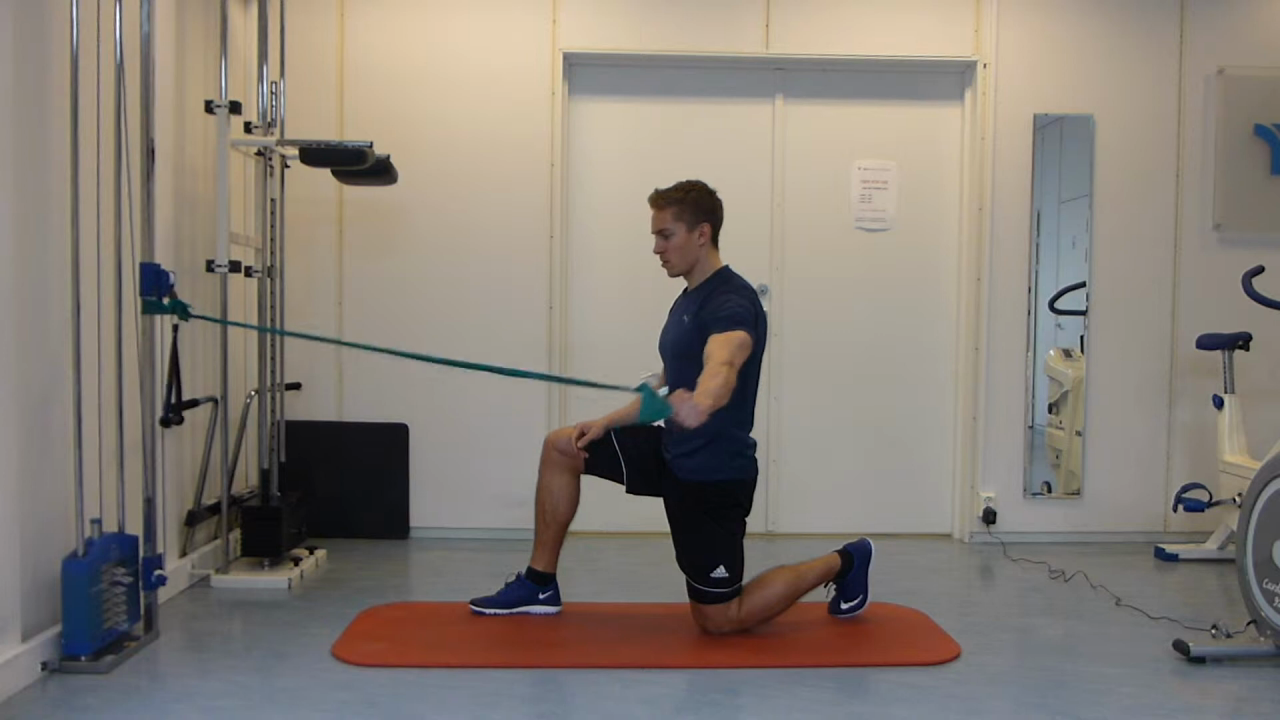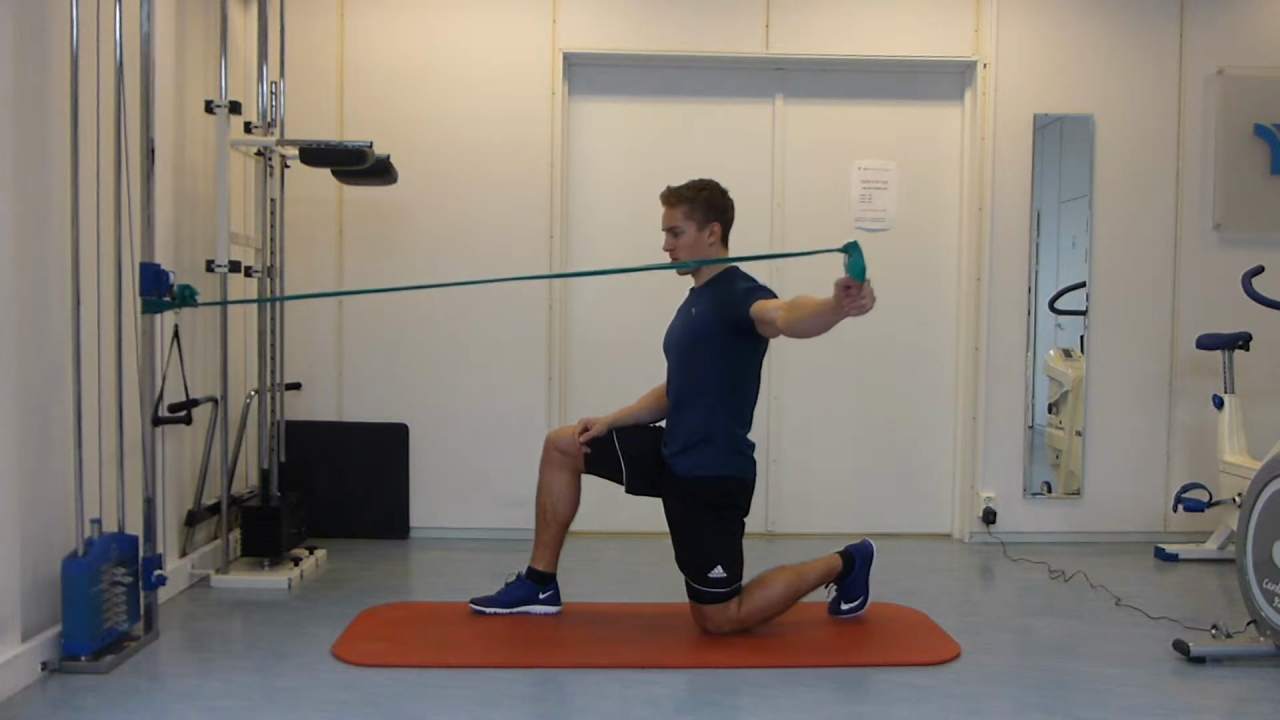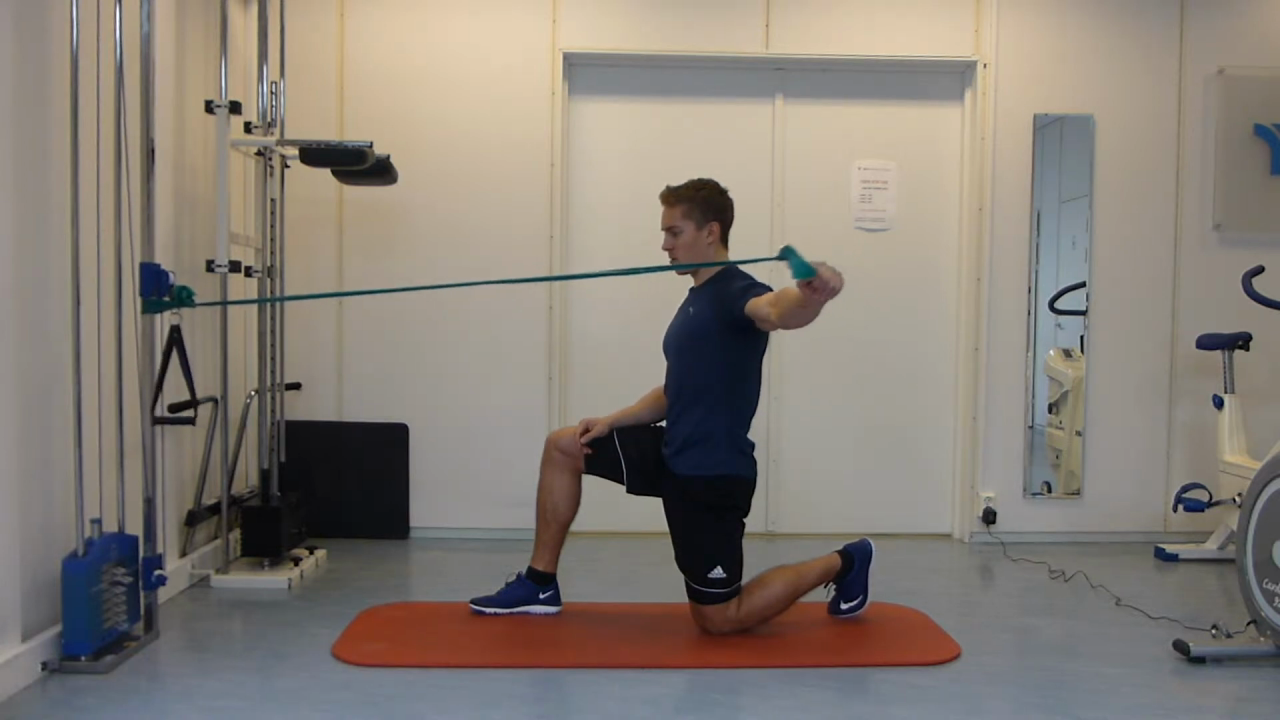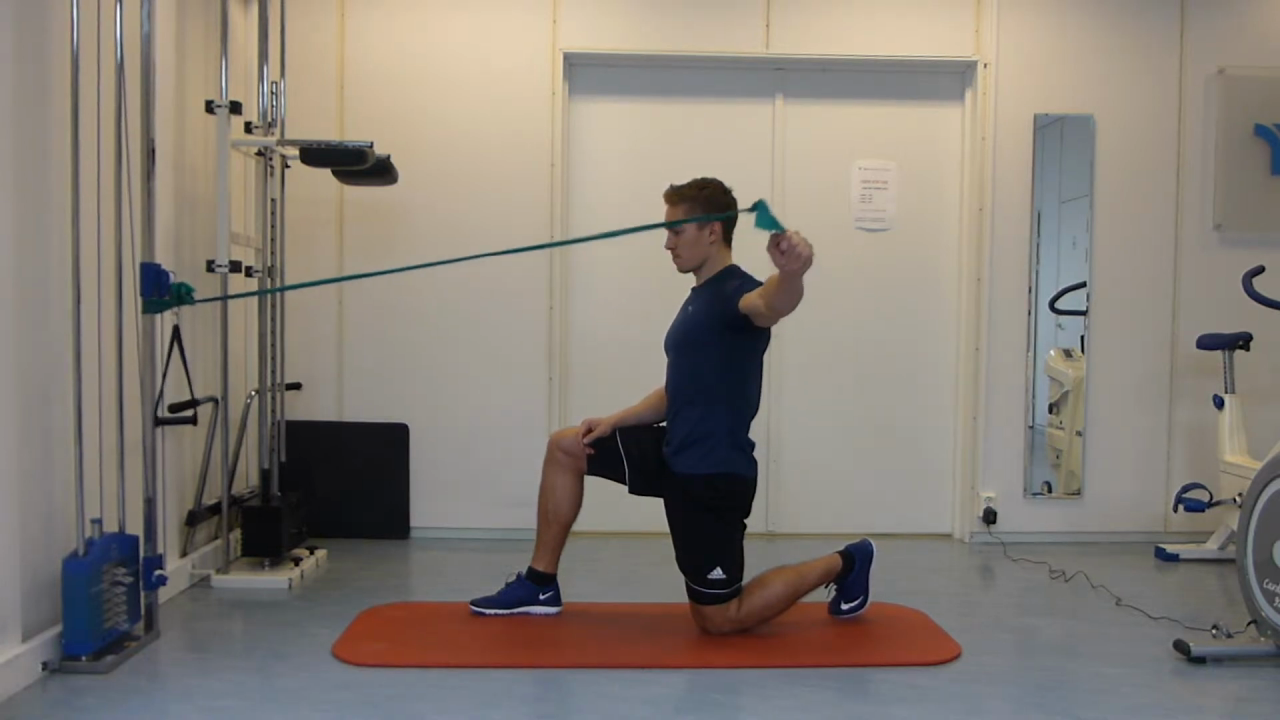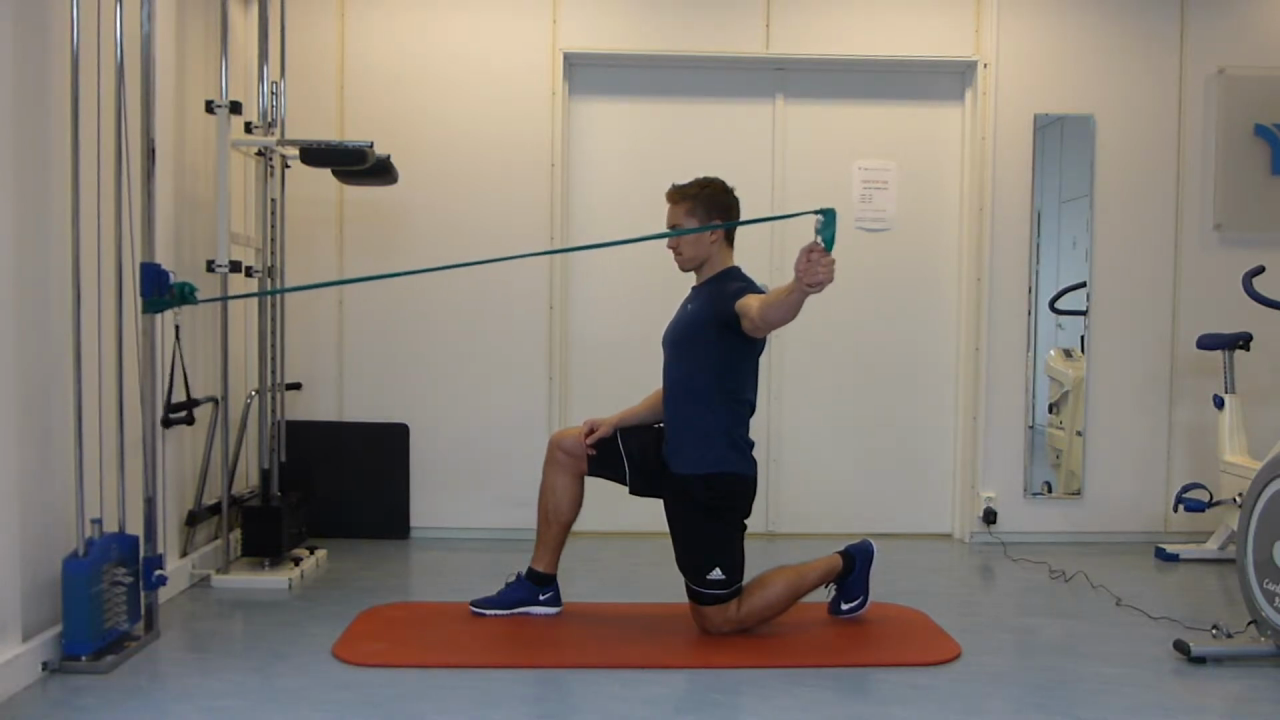
dt=1s
person 1, frame 1
left shoulder: (730, 300)
right shoulder: (688, 300)
left elbow: (723, 364)
left wrist: (699, 403)
right wrist: (608, 421)
left hip: (714, 475)
right hip: (673, 456)
left knee: (718, 619)
right knee: (561, 447)
left ankle: (841, 563)
right ankle: (539, 585)
person 1, frame 2
left shoulder: (738, 294)
right shoulder: (697, 301)
left elbow: (784, 317)
left wrist: (837, 306)
right wrist: (611, 421)
left hip: (713, 475)
right hip: (673, 456)
left knee: (719, 618)
right knee: (562, 446)
left ankle: (843, 564)
right ankle: (539, 584)
person 1, frame 3
left shoulder: (736, 293)
right shoulder: (697, 299)
left elbow: (776, 310)
left wrist: (813, 296)
right wrist: (612, 421)
left hip: (713, 474)
right hip: (673, 455)
left knee: (719, 619)
right knee: (563, 447)
left ankle: (841, 564)
right ankle: (539, 584)
person 1, frame 4
left shoulder: (736, 292)
right shoulder: (701, 299)
left elbow: (772, 305)
left wrist: (791, 270)
right wrist: (615, 420)
left hip: (714, 475)
right hip: (676, 455)
left knee: (718, 619)
right knee: (565, 448)
left ankle: (842, 563)
right ankle: (540, 585)
person 1, frame 5
left shoulder: (733, 294)
right shoulder: (700, 297)
left elbow: (763, 314)
left wrist: (801, 286)
right wrist: (618, 421)
left hip: (714, 476)
right hip: (676, 455)
left knee: (718, 619)
right knee: (566, 448)
left ankle: (842, 564)
right ankle: (539, 585)
